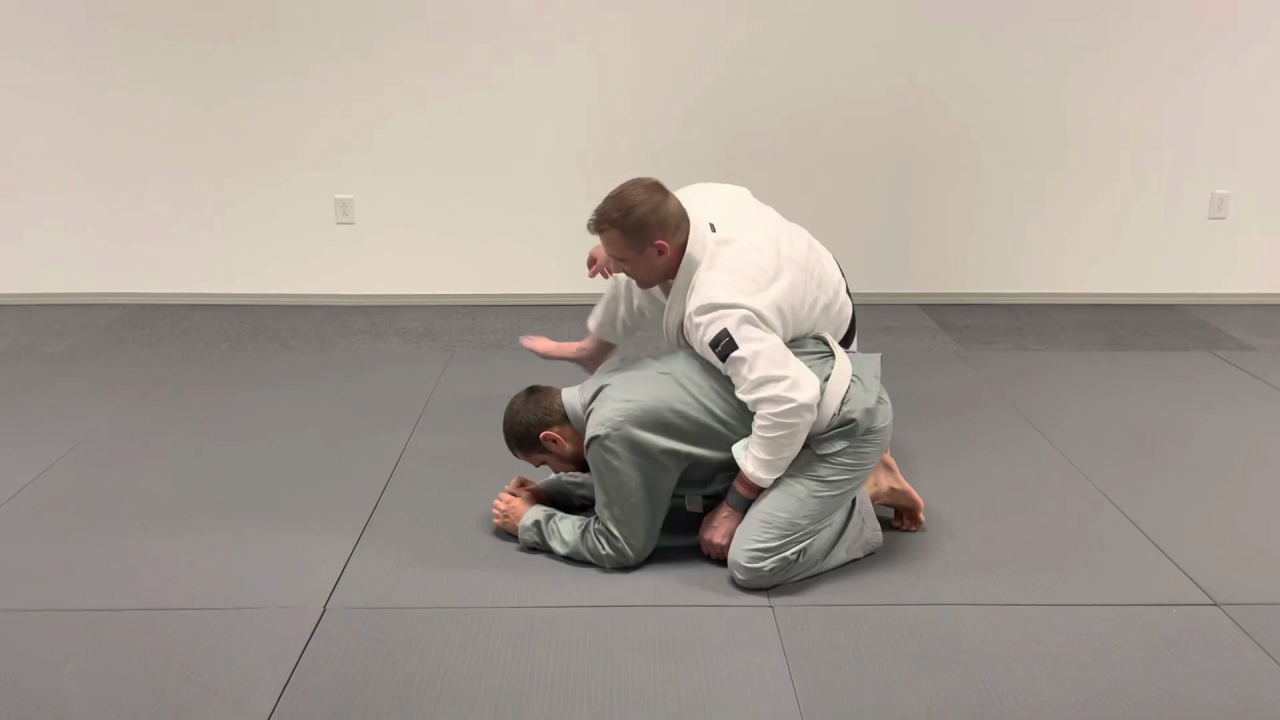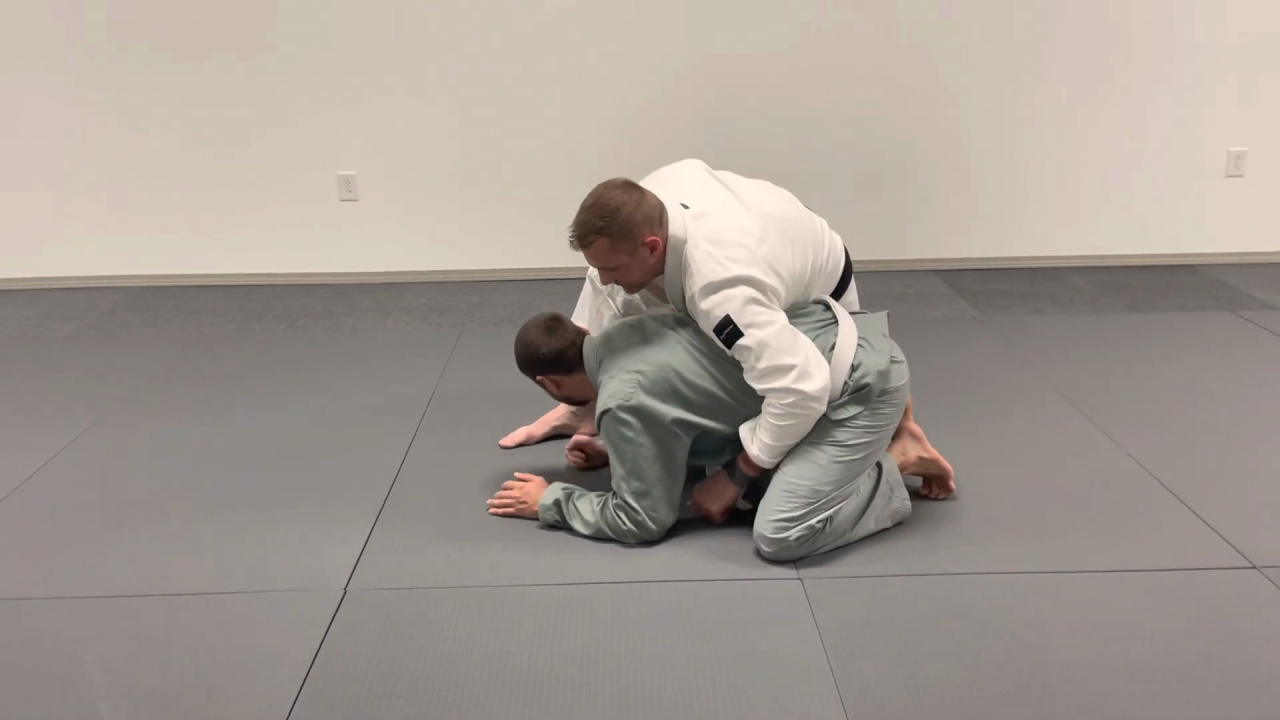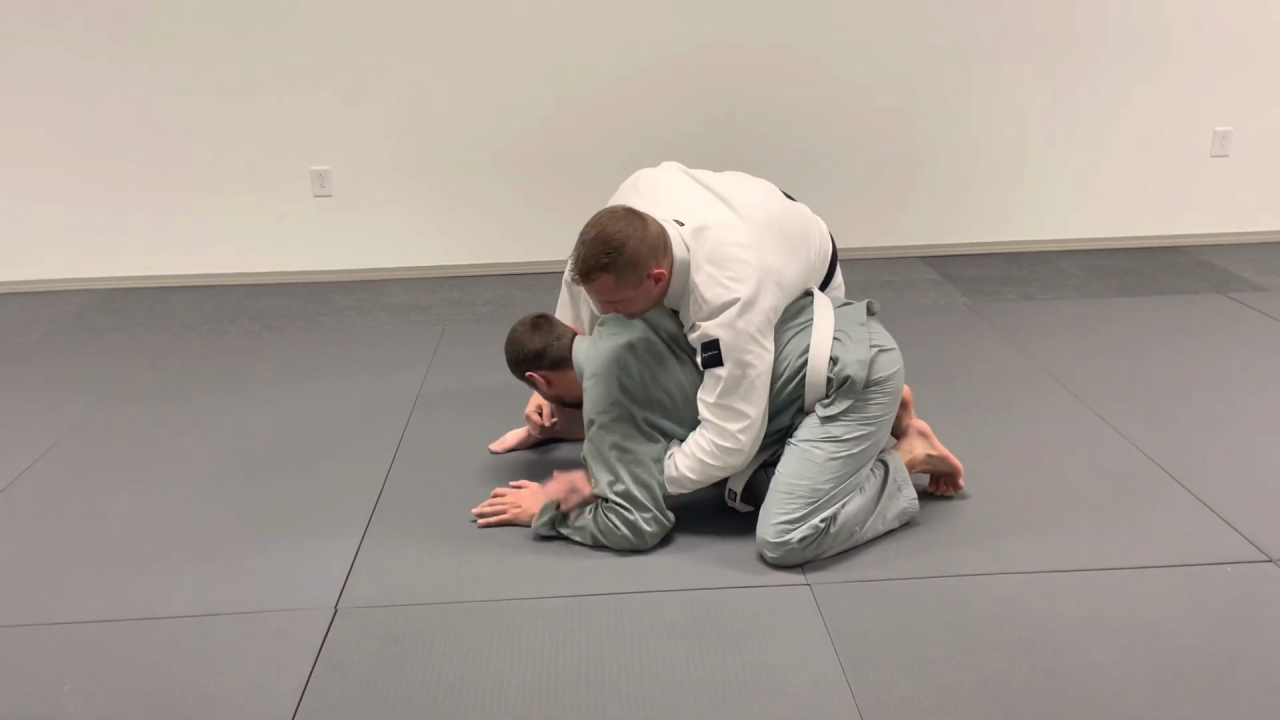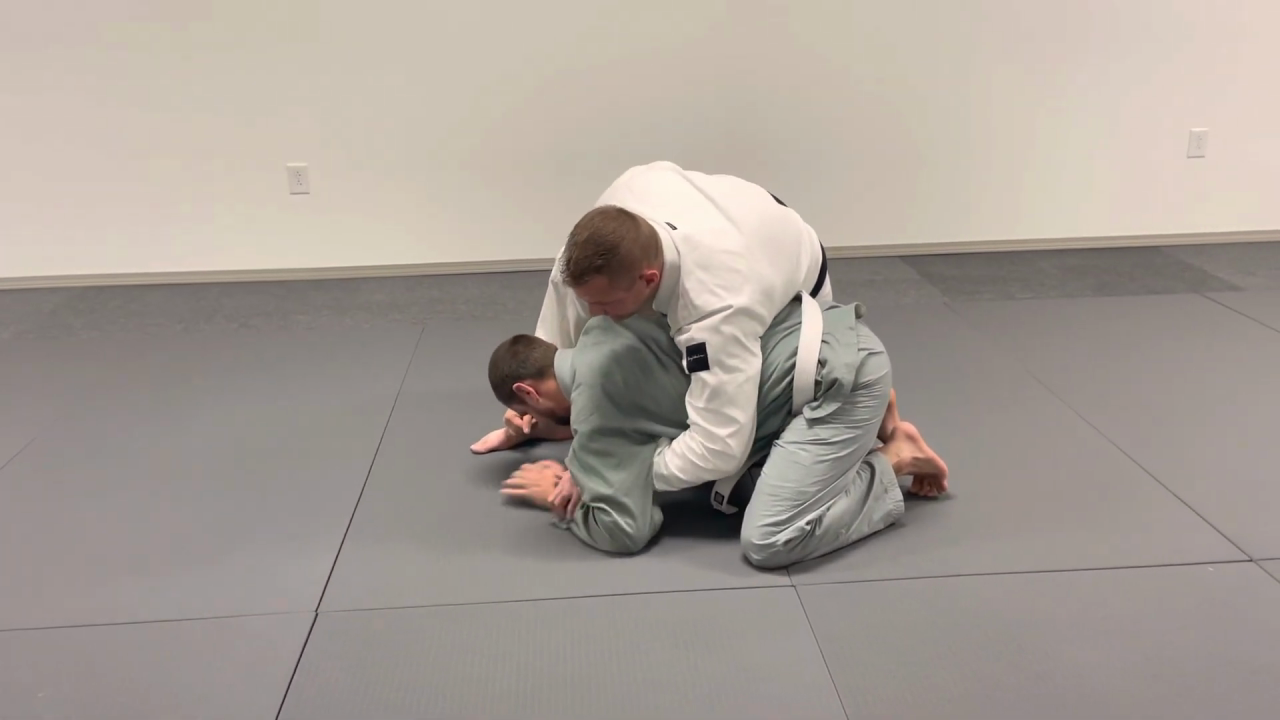
dt=1s
person 1, frame 1
left shoulder: (611, 430)
right shoulder: (606, 384)
left elbow: (621, 547)
right elbow: (622, 476)
left wrist: (531, 522)
right wrist: (548, 493)
left hip: (847, 415)
right hip: (824, 375)
left knee: (754, 565)
left ankle: (868, 493)
right ankle: (858, 467)
person 1, frame 2
left shoulder: (624, 400)
right shoulder: (621, 337)
left elbow: (642, 520)
left wrist: (549, 502)
right wrist: (615, 450)
left hip: (861, 378)
right hip: (840, 342)
left knee: (778, 537)
right knee: (752, 478)
left ankle: (895, 462)
right ankle: (879, 432)
person 1, frame 3
left shoulder: (608, 399)
right shoulder: (618, 329)
left elbow: (638, 524)
left wrist: (544, 512)
left hip: (853, 369)
right hip: (844, 336)
left knee: (783, 542)
right knee: (748, 487)
left ankle: (905, 459)
right ankle: (882, 416)
person 1, frame 4
left shoulder: (592, 403)
right shoulder: (601, 335)
left elbow: (623, 530)
left wrist: (556, 499)
right wrist: (586, 473)
left hip: (839, 373)
right hip: (830, 339)
left knee: (768, 544)
left ankle: (891, 460)
right ankle: (869, 422)
person 2, frame 1
left shoulder: (715, 314)
right shoulder: (696, 201)
left elbow: (791, 400)
left wrist: (735, 507)
right wrist: (617, 247)
right knee: (635, 287)
right ankle: (594, 354)
person 2, frame 2
left shoulder: (720, 291)
right shoulder: (653, 195)
left elbow: (803, 388)
left wrist: (733, 476)
left hip: (813, 303)
right knee: (613, 294)
right ankle: (581, 408)
person 2, frame 3
left shoulder: (729, 301)
right shoulder: (640, 196)
left elbow: (728, 443)
left hip: (804, 289)
right knee: (595, 271)
right ankle: (566, 418)
person 2, frame 4
left shoulder: (718, 311)
right shoulder: (628, 195)
left elbow: (719, 447)
right elbow: (585, 276)
left hip: (790, 291)
right knee: (578, 273)
